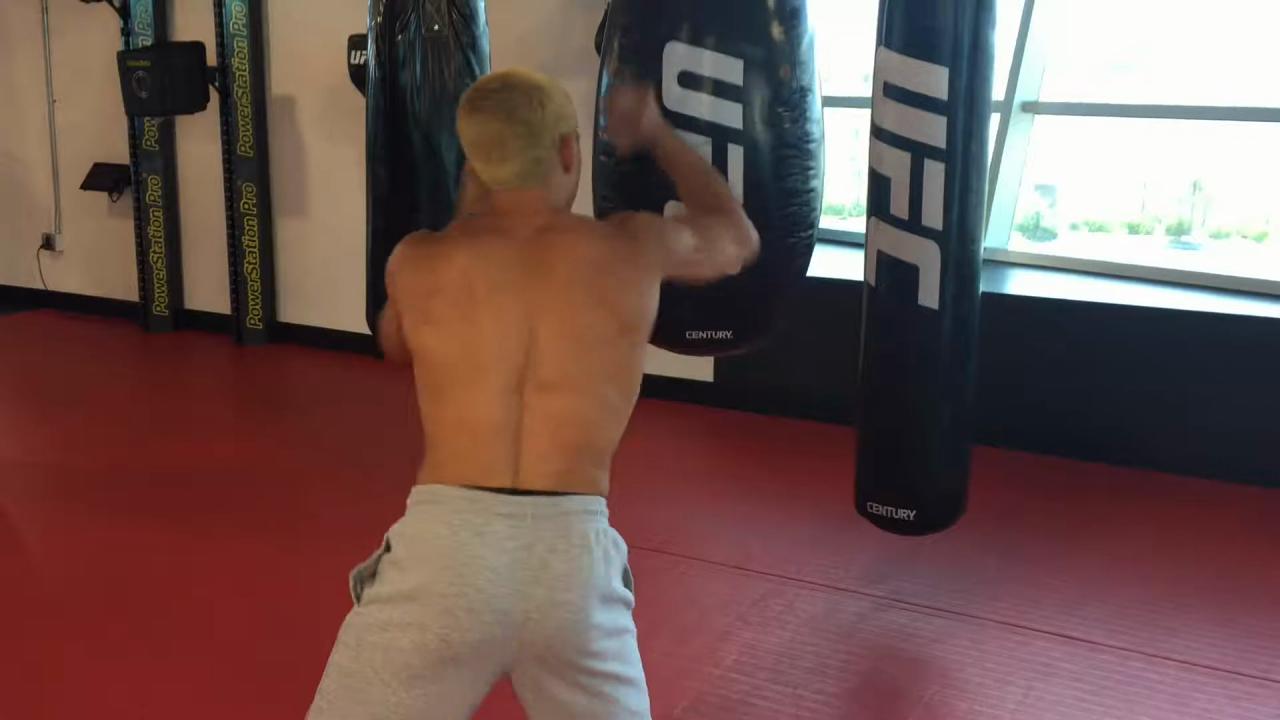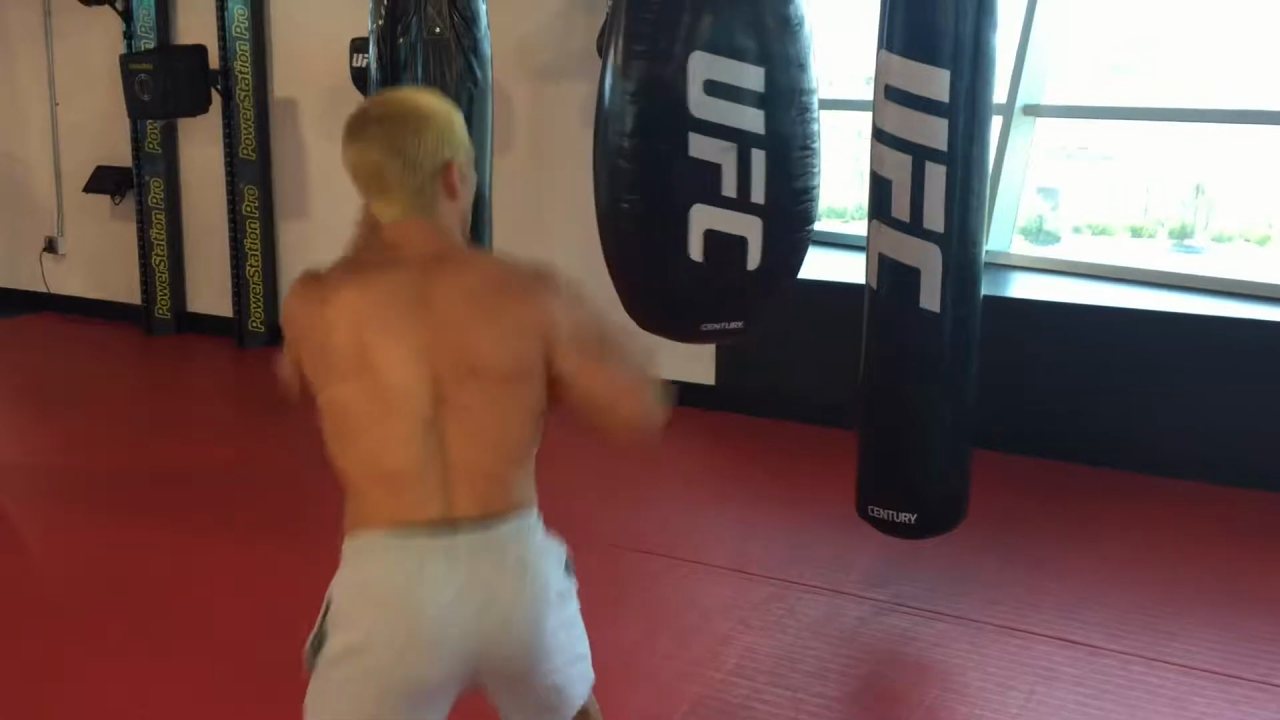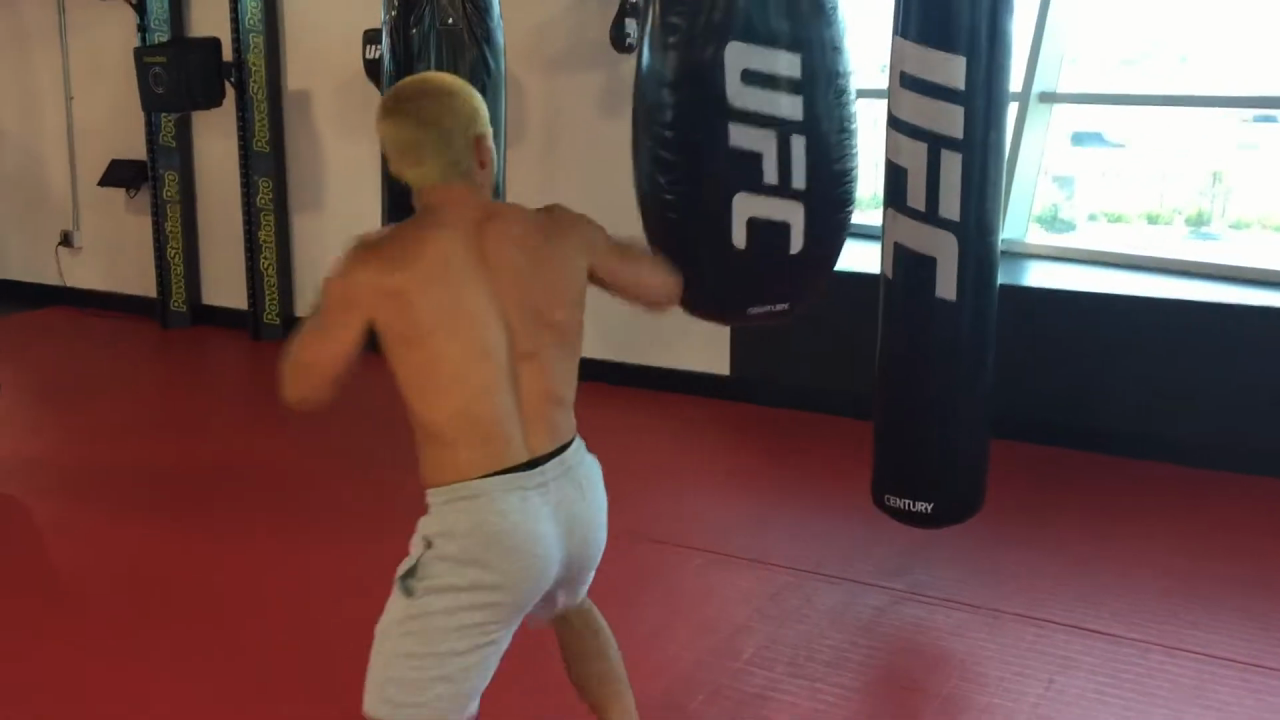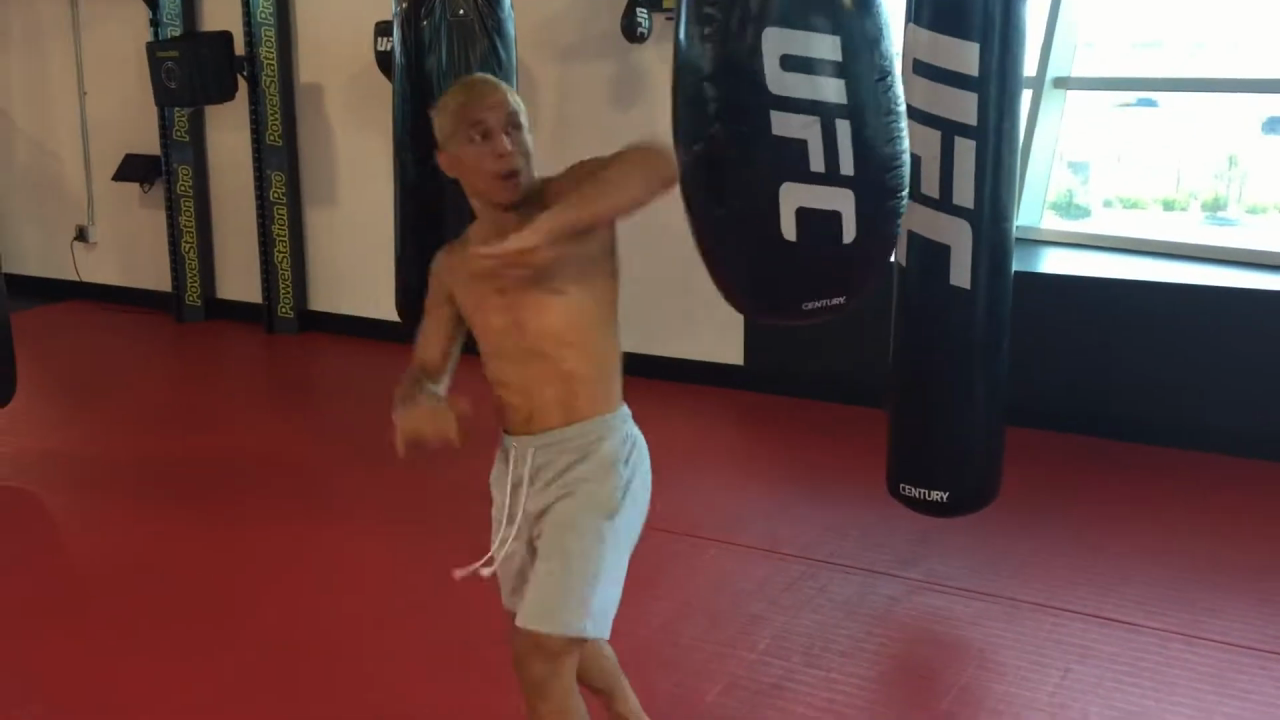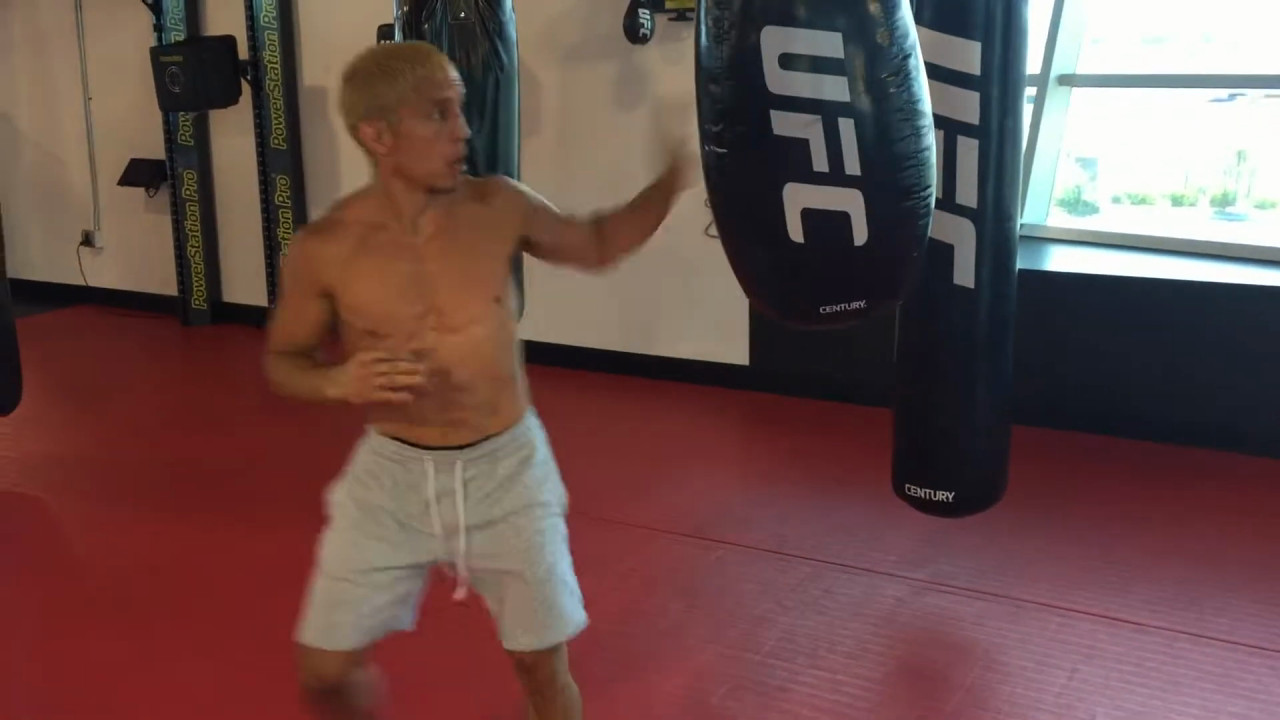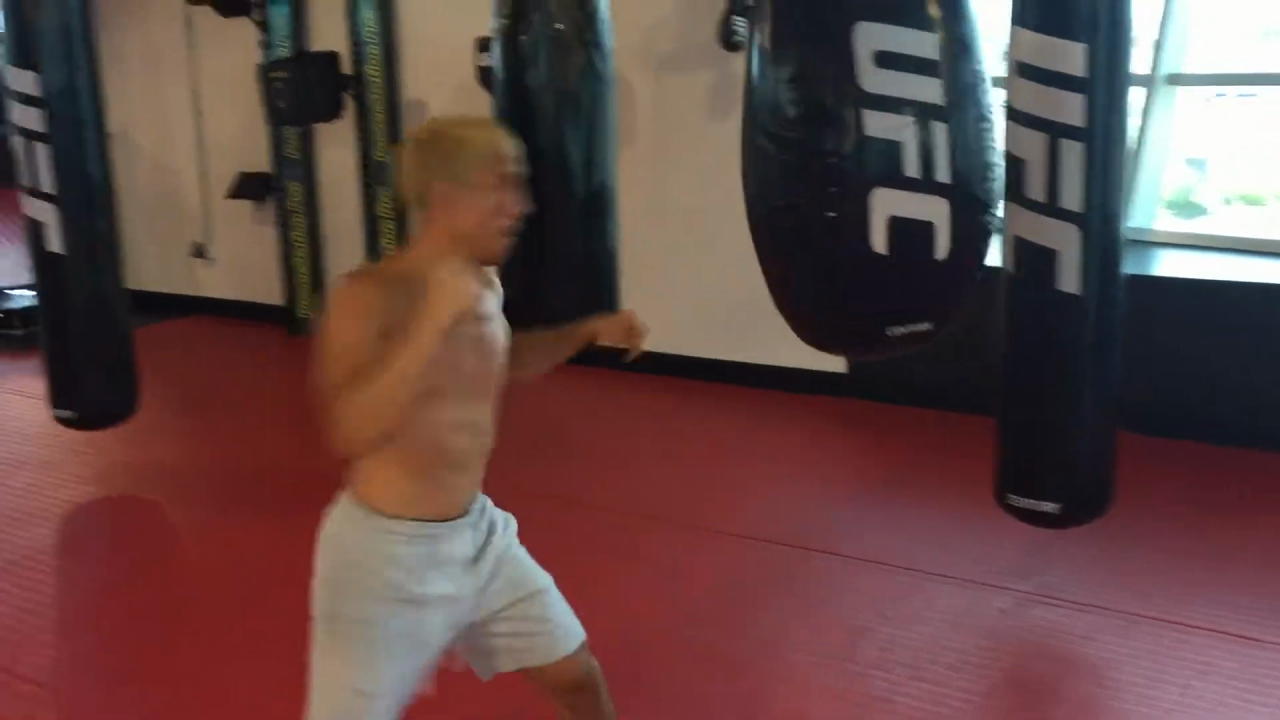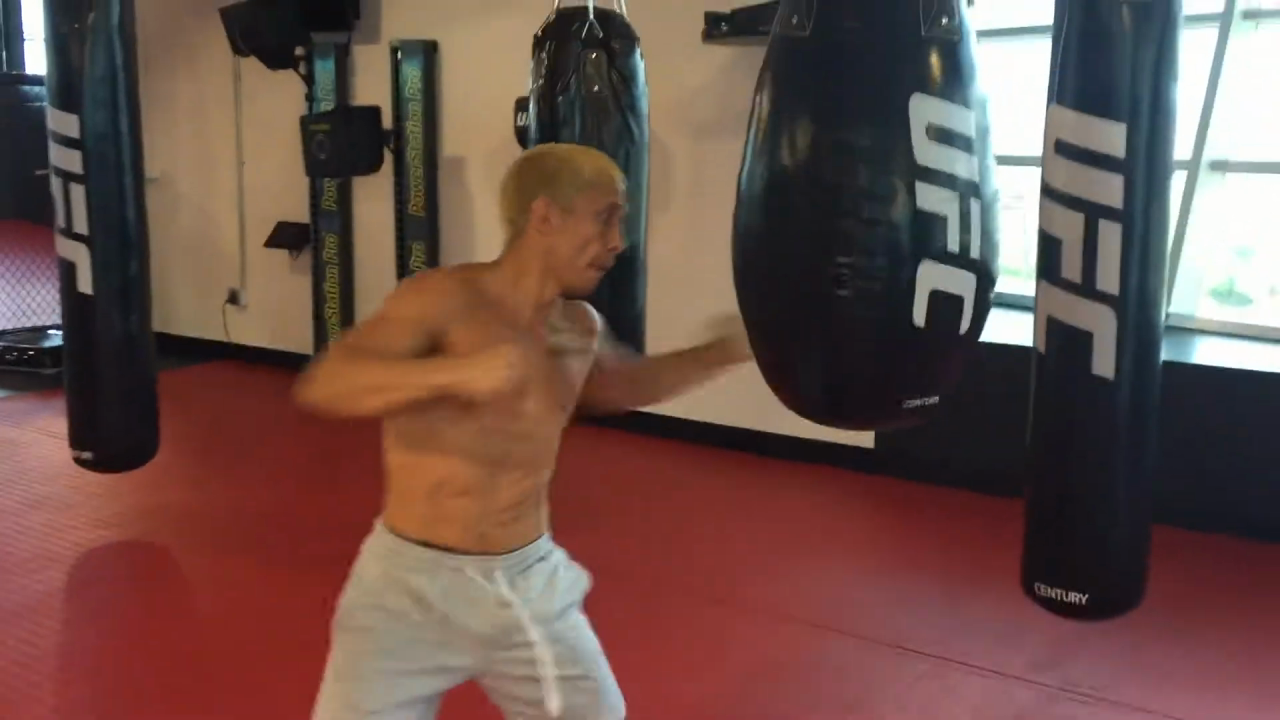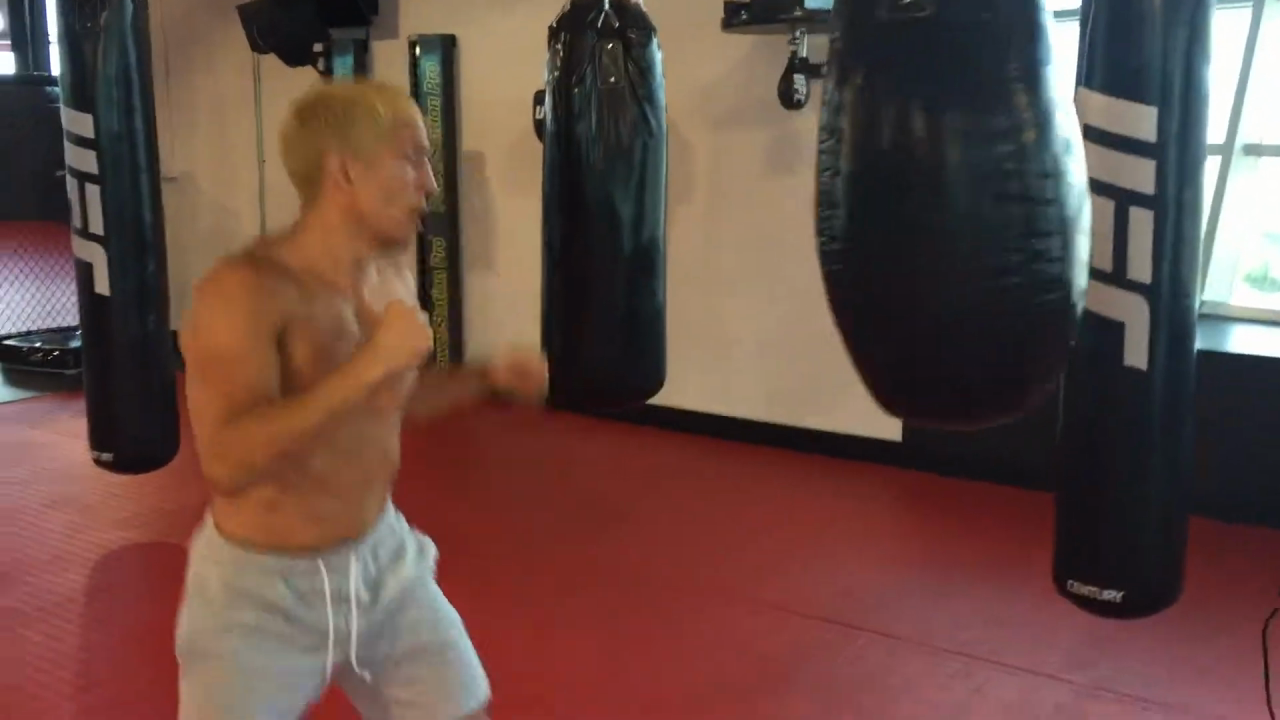
dt=0.4s
person 1, frame 1
left shoulder: (416, 261)
right shoulder: (637, 248)
right elbow: (738, 237)
right wrist: (657, 134)
left hip: (443, 550)
right hip: (575, 557)
person 1, frame 2
left shoulder: (314, 303)
right shoulder: (531, 295)
right elbow: (644, 413)
right wrist: (590, 337)
left hip: (388, 594)
right hip: (516, 574)
person 1, frame 3
left shoulder: (376, 269)
right shoulder: (561, 234)
left elbow: (302, 390)
right elbow: (664, 287)
left hip: (477, 527)
right hip: (572, 493)
right knee: (570, 609)
person 1, frame 4
left shoulder: (576, 203)
right shoulder: (452, 264)
left elbow: (660, 164)
right elbow: (425, 373)
left wrist: (548, 226)
right wrist: (414, 407)
left hip: (598, 459)
right hip: (519, 464)
left knee: (542, 665)
right knee: (561, 631)
person 1, frame 5
left shoulder: (497, 205)
right shoulder: (325, 247)
left elbow: (599, 245)
right elbow: (282, 362)
left wrist: (670, 182)
right wrist: (339, 381)
left hip: (509, 464)
right hip: (394, 474)
left knee: (540, 662)
person 1, frame 6
left shoulder: (482, 286)
right shoulder: (372, 295)
right elbow: (353, 432)
left wrist: (591, 329)
right wrist: (433, 323)
left hip: (474, 536)
right hip: (378, 554)
person 1, frame 7
left shoulder: (577, 327)
right shoulder: (440, 298)
left elbow: (624, 386)
right elbow: (322, 387)
left wrist: (717, 352)
right wrist: (450, 373)
left hip: (529, 579)
right hip: (415, 587)
person 1, frame 8
left shoulder: (391, 277)
right shoulder: (242, 292)
right elbow: (230, 464)
left wrist: (488, 376)
right wrist: (368, 367)
left hip: (381, 563)
right hip: (259, 588)
